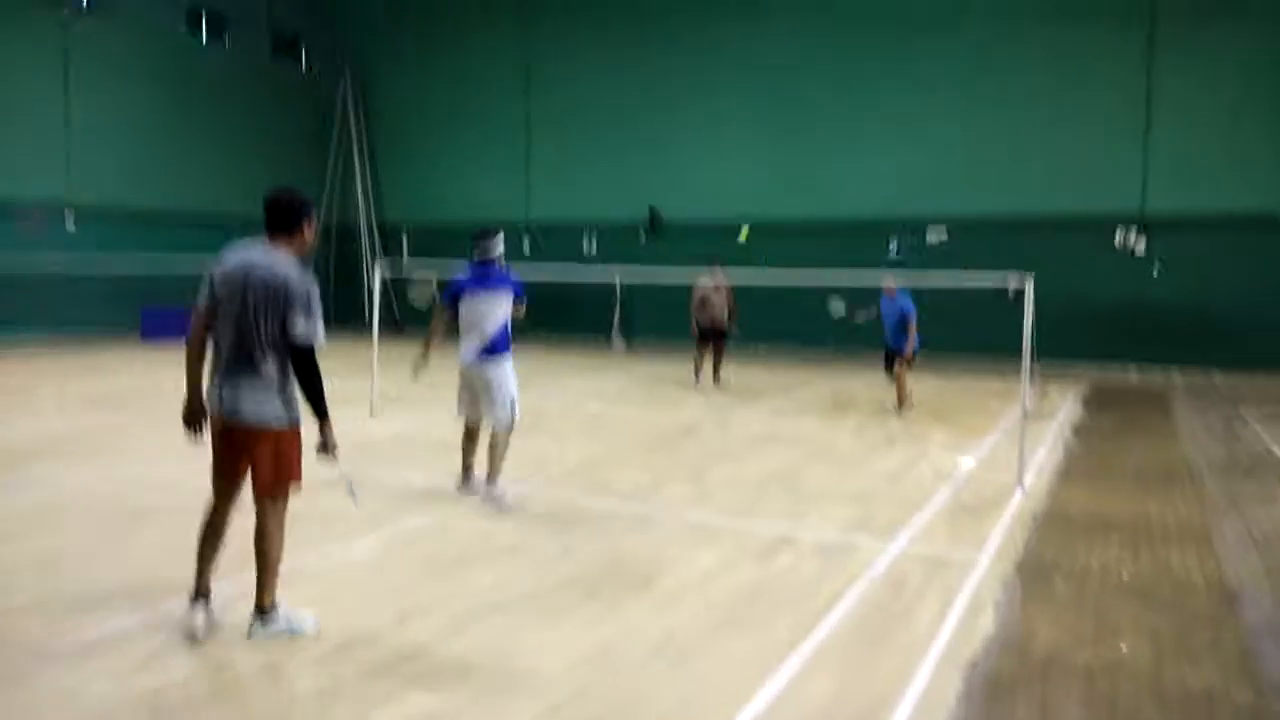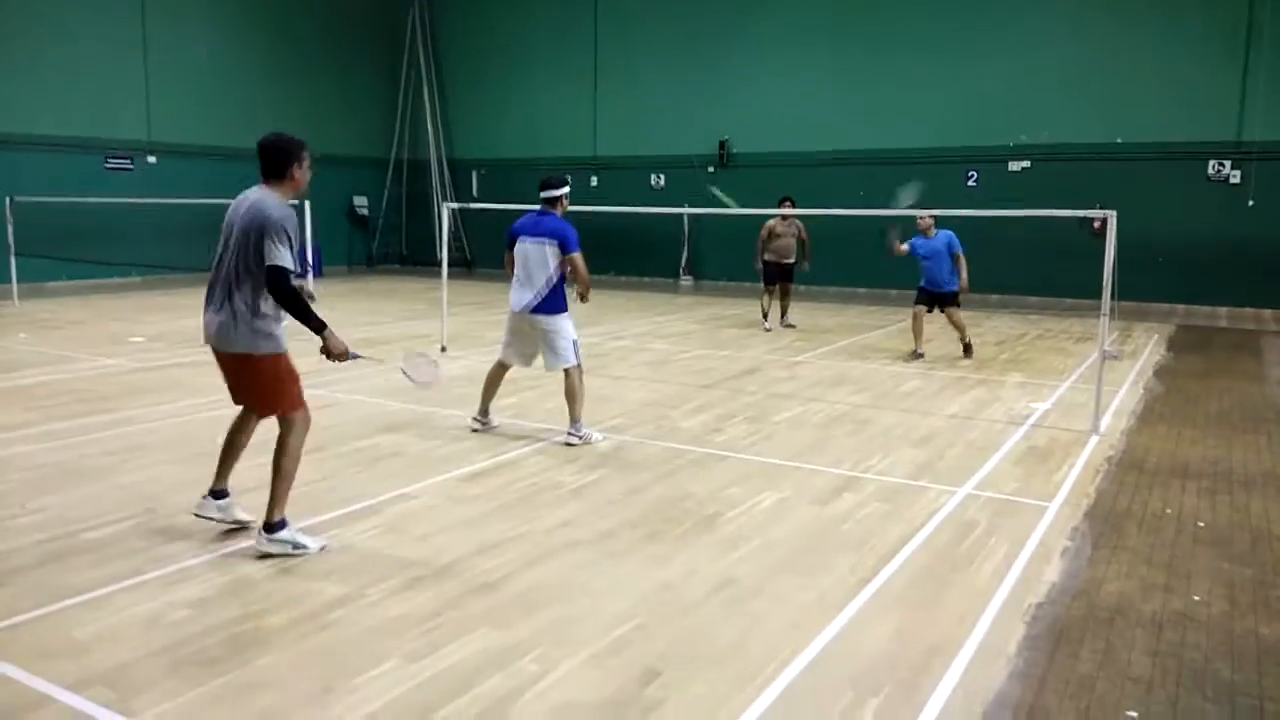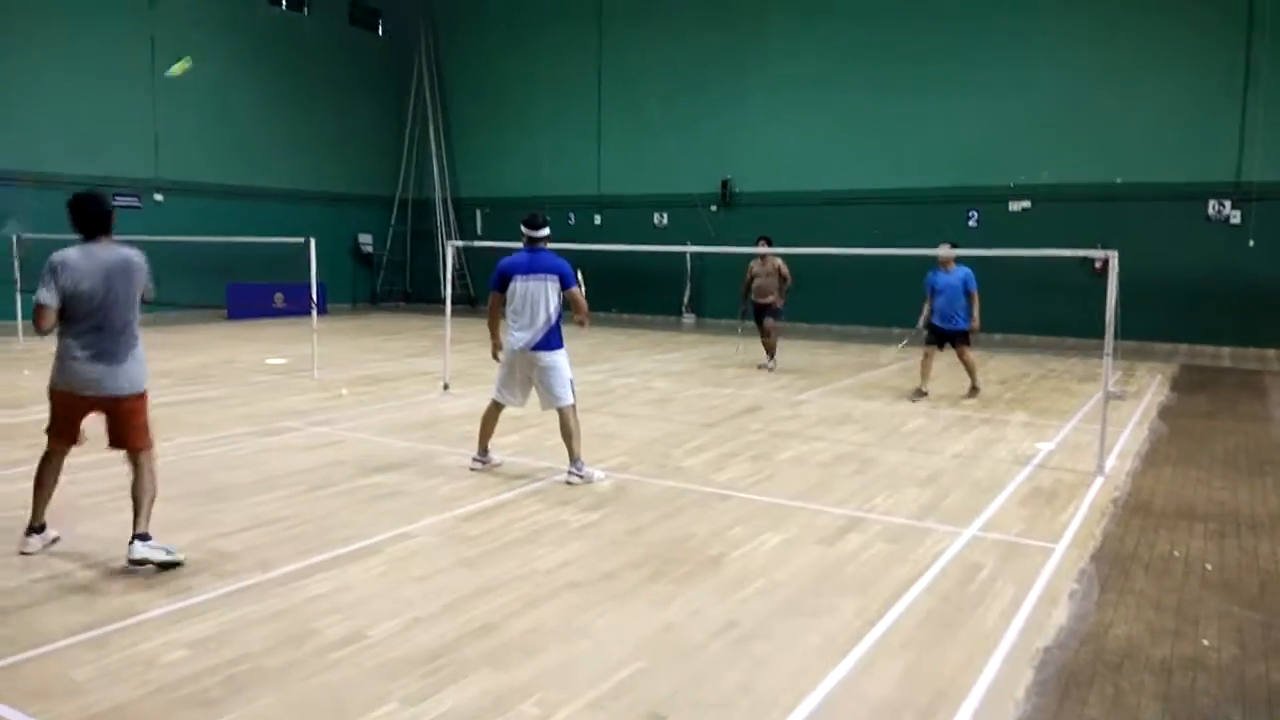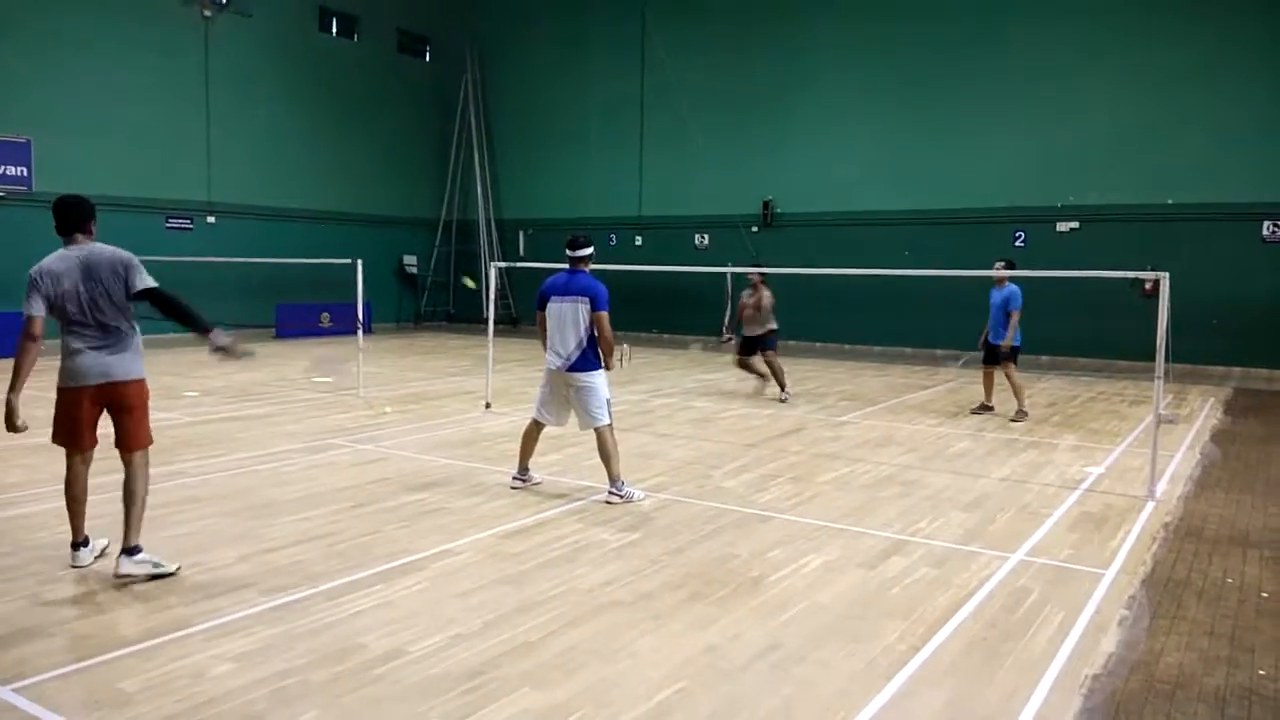
dt=0.7s
person 1, frame 1
left shoulder: (228, 263)
right shoulder: (298, 281)
left elbow: (197, 334)
right elbow: (303, 361)
left wrist: (193, 395)
right wrist: (324, 423)
left hip: (222, 402)
right hip: (269, 410)
left knee: (222, 498)
right knee: (271, 506)
left ankle: (200, 600)
right ankle: (266, 614)
person 1, frame 2
left shoulder: (244, 202)
right shoulder: (278, 215)
right elbow: (278, 285)
left wrist: (292, 296)
right wrist: (324, 332)
left hip: (222, 328)
right hip: (252, 336)
left knee: (254, 410)
right knee: (296, 422)
left ankle: (217, 497)
right ankle: (275, 528)
person 1, frame 3
left shoulder: (62, 263)
right shoulder: (136, 262)
left elbow: (43, 324)
left wrist: (71, 313)
left hip: (72, 377)
right hip: (124, 379)
left knee: (56, 449)
right knee: (142, 458)
left ankle: (36, 530)
right ankle: (141, 539)
person 1, frame 4
left shoulder: (42, 272)
right shoulder: (119, 259)
left elbow: (32, 336)
right elbow: (161, 300)
right wrist: (209, 332)
left hip: (78, 376)
right hip: (125, 372)
left knee: (78, 461)
right knee: (136, 459)
left ankle: (81, 546)
right ankle: (133, 552)
person 2, frame 1
left shoulder: (458, 284)
right shoulder: (510, 282)
left elbow: (439, 321)
right elbow: (519, 313)
left wrist: (425, 353)
left hip: (469, 361)
right hip: (496, 362)
left knee: (472, 422)
right knee: (504, 423)
left ankle: (467, 479)
right ankle: (491, 485)
person 2, frame 2
left shoulder: (519, 226)
right shoulder: (564, 230)
left elbow: (510, 266)
right elbow: (580, 273)
right wrist: (584, 291)
left hip: (519, 308)
right hip: (551, 312)
left knee: (503, 363)
right knee: (572, 368)
left ankle: (481, 415)
right ankle: (576, 429)
person 2, frame 3
left shoulder: (506, 265)
right shoulder: (560, 266)
left elbow: (494, 307)
right elbow: (581, 306)
left wrist: (495, 338)
right wrist: (582, 318)
left hip: (515, 347)
right hip: (548, 350)
left knee: (497, 401)
right knee: (566, 407)
left ankle: (481, 455)
right ankle: (577, 468)
person 2, frame 4
left shoulder: (548, 285)
right shoulder: (595, 288)
right elbow: (604, 332)
right wrist: (608, 358)
left hip: (555, 367)
right hip: (586, 369)
left knee: (537, 421)
right knee: (603, 426)
left ankle: (521, 474)
right ankle: (616, 487)
